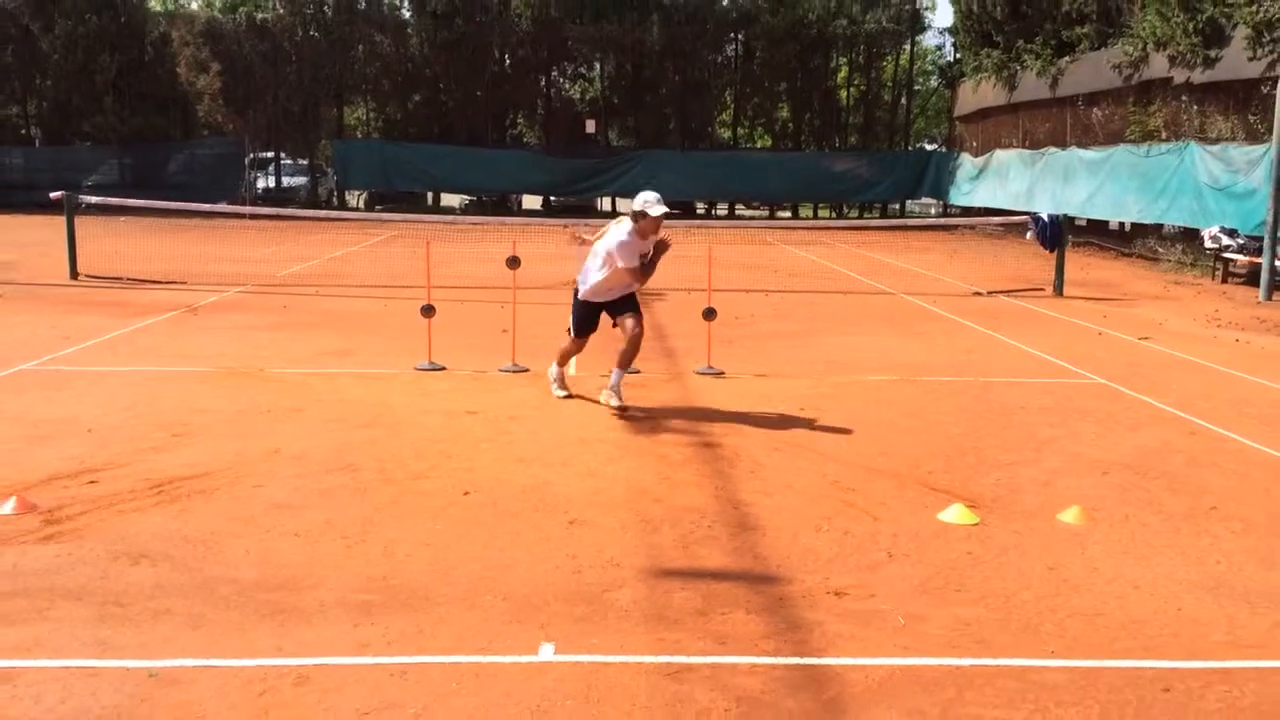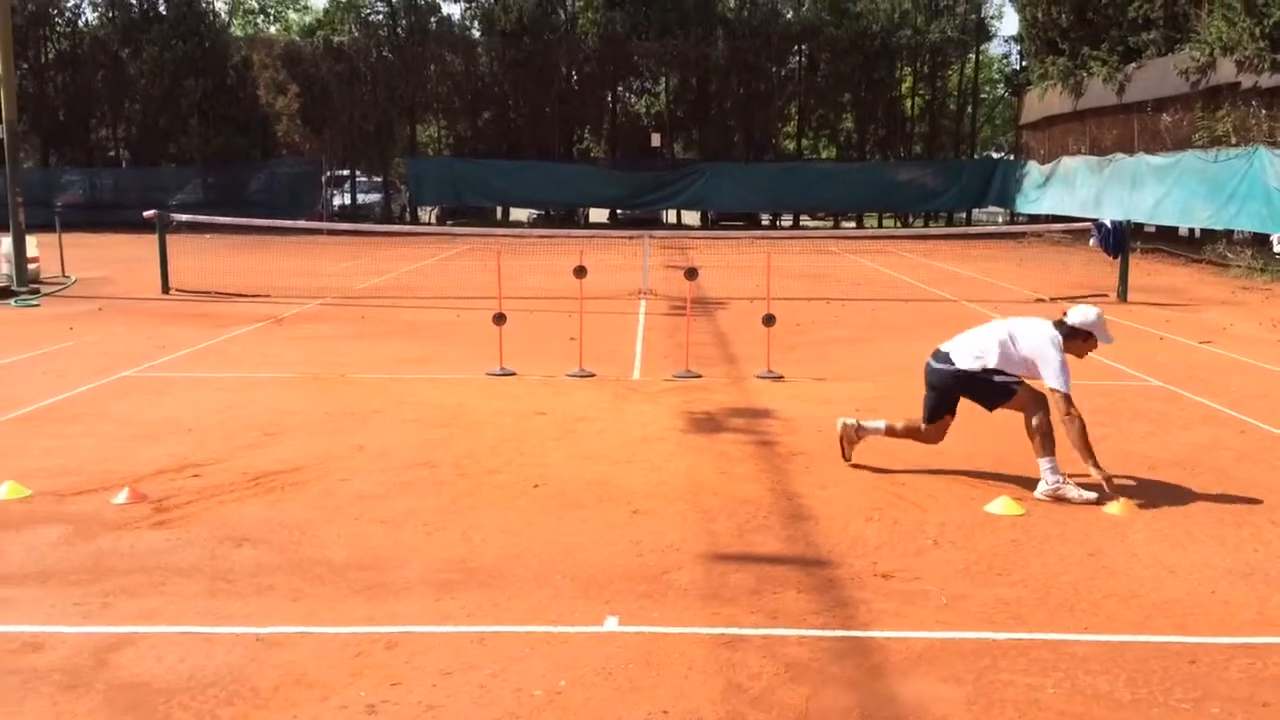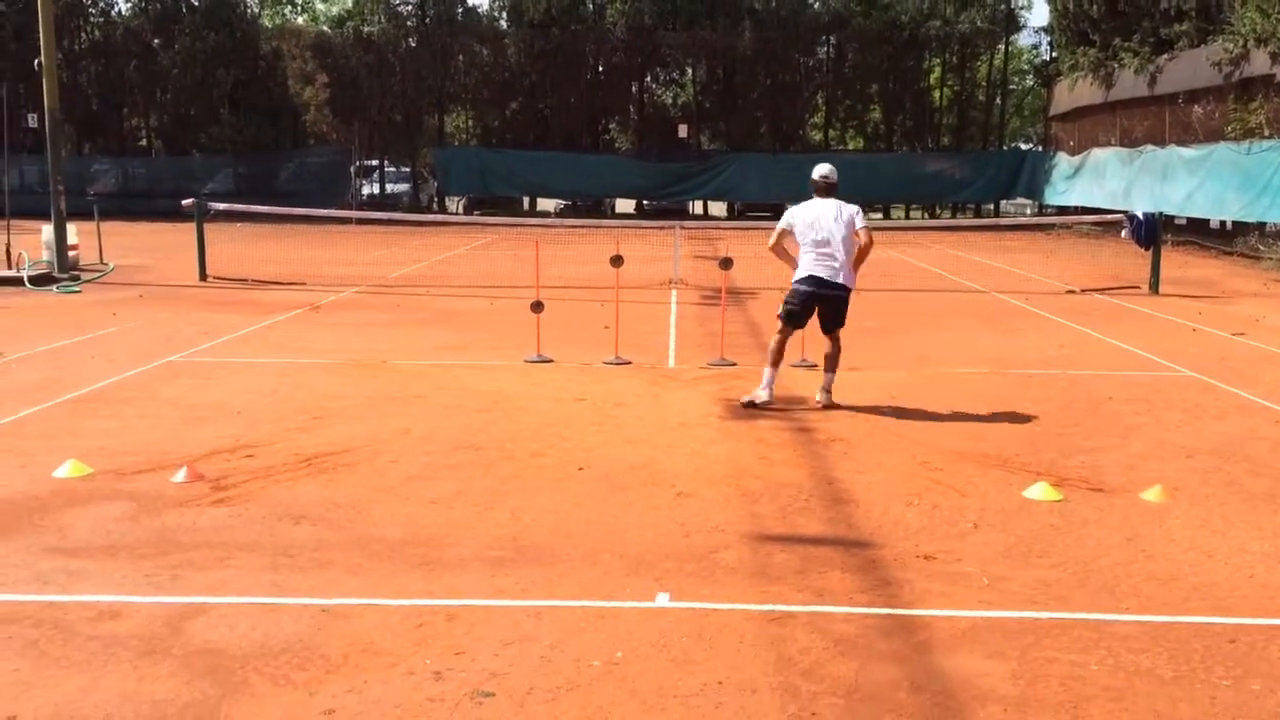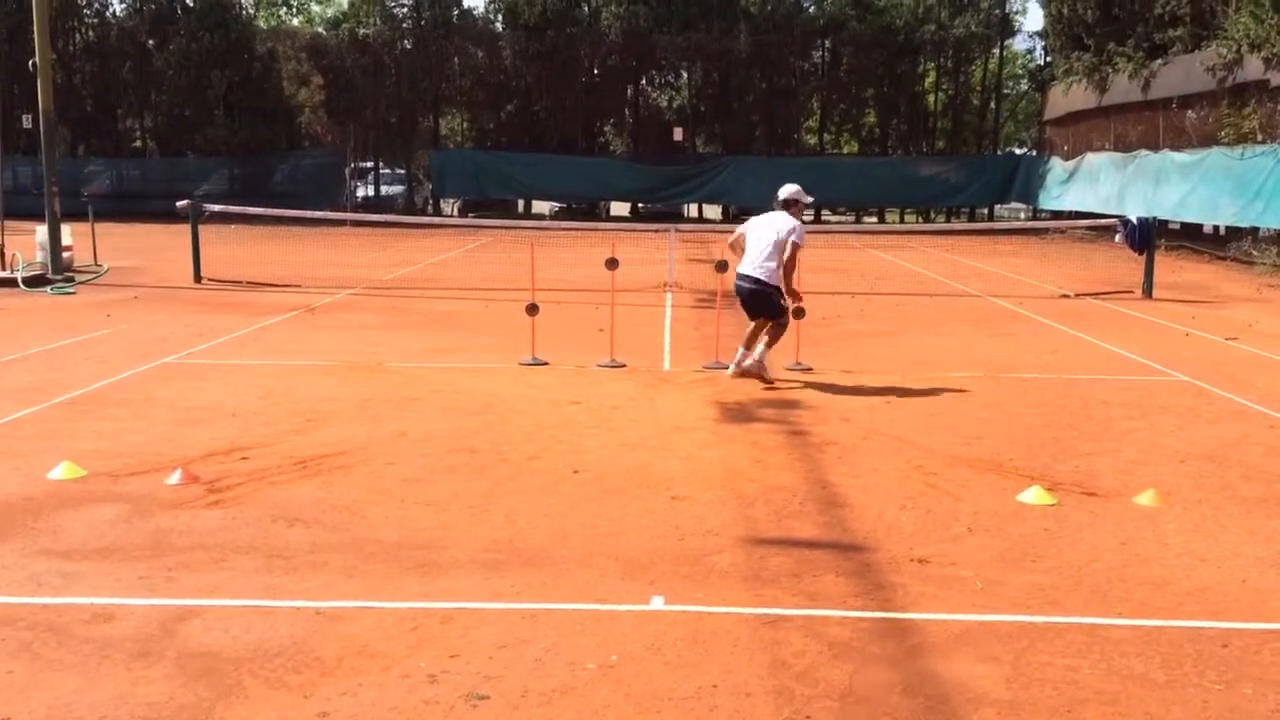
dt=1s
person 1, frame 1
left shoulder: (651, 232)
right shoulder: (623, 240)
right elbow: (639, 279)
left wrist: (595, 240)
right wrist: (658, 253)
left hip: (622, 292)
right hip: (591, 292)
left knee: (635, 333)
right knee: (577, 345)
left ankle: (612, 389)
right ankle: (556, 373)
person 1, frame 2
left shoulder: (1039, 325)
right shoulder: (1052, 352)
left elbow: (995, 329)
right elbow: (1069, 413)
right wrist: (1093, 466)
left hip: (941, 360)
right hip: (961, 368)
left knee: (929, 433)
right knee: (1036, 403)
left ankle: (857, 428)
right ankle: (1051, 481)
person 1, frame 3
left shoulder: (796, 211)
right shoulder: (852, 210)
left elbow: (773, 244)
right elbow: (866, 241)
right wrist: (853, 269)
left hip: (808, 282)
right hip: (840, 286)
left knee: (782, 334)
right knee: (832, 337)
left ankle: (765, 391)
right ankle: (825, 393)
person 1, frame 4
left shoulder: (759, 219)
right shoulder: (794, 225)
left elbow: (732, 242)
right elbow: (789, 259)
right wrist: (789, 288)
left hip: (742, 279)
right hip: (763, 283)
left knee: (760, 321)
right knee: (780, 321)
left ankle: (738, 364)
right ankle: (757, 360)
